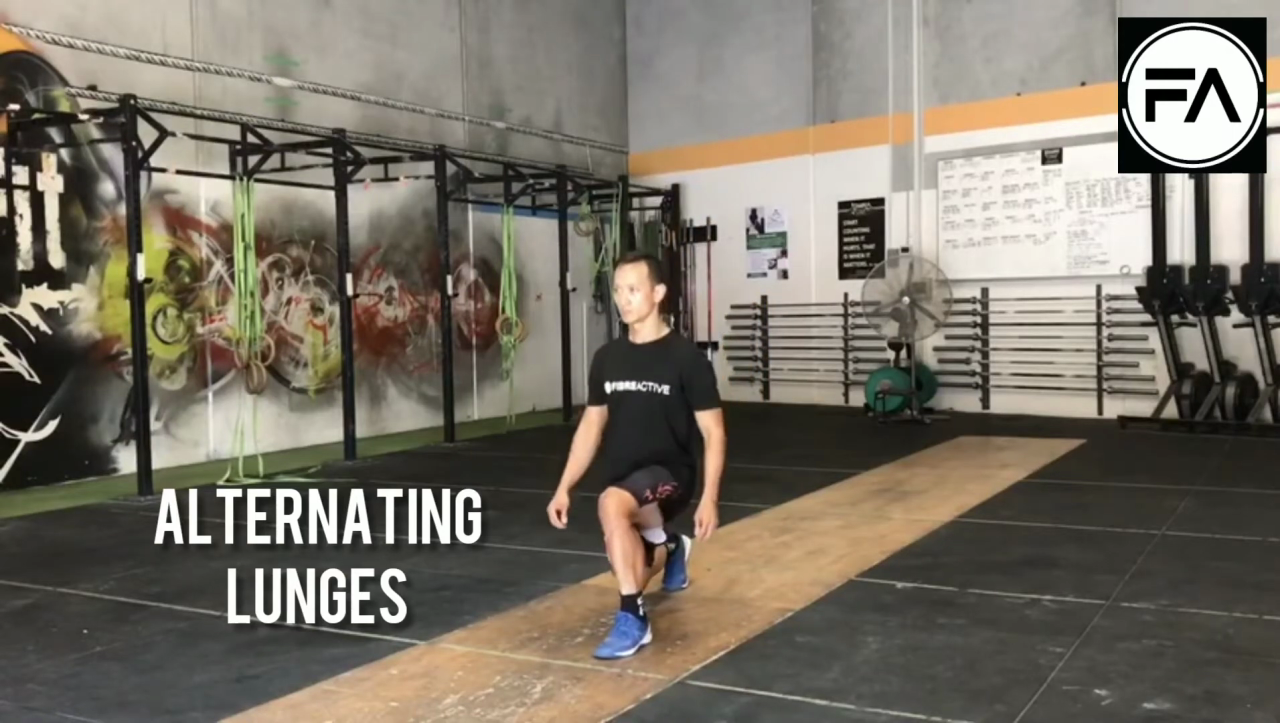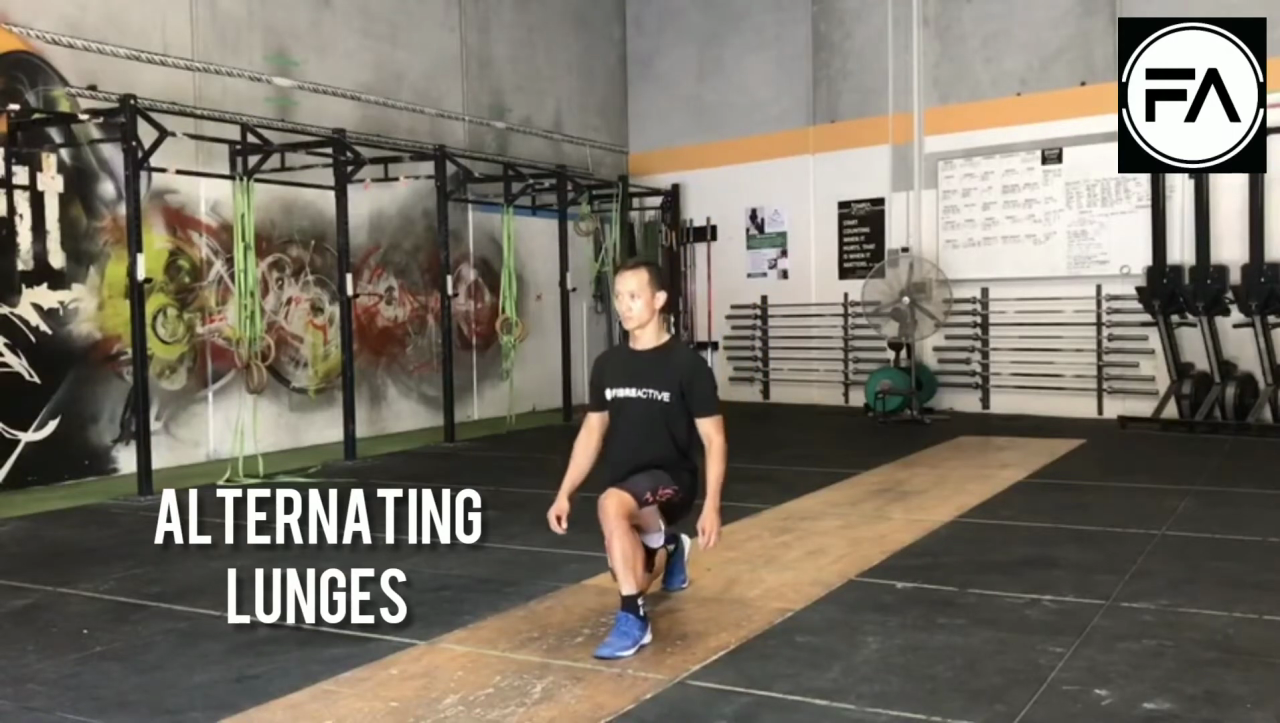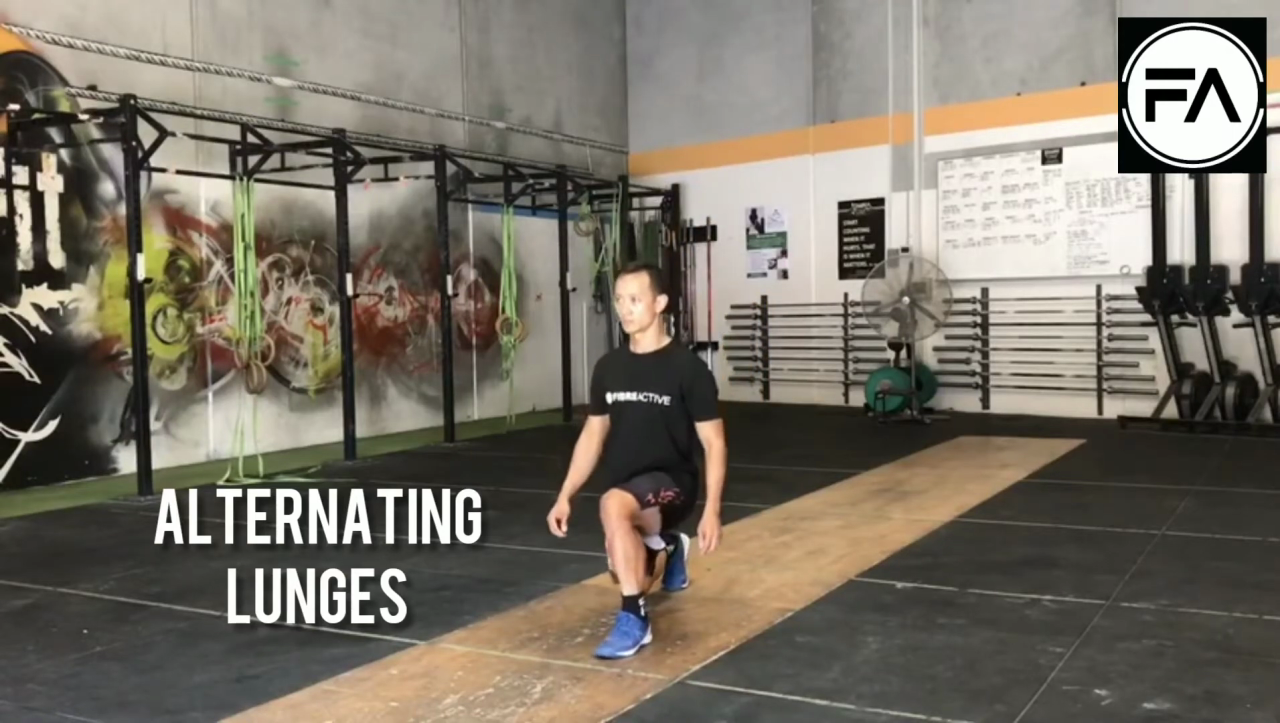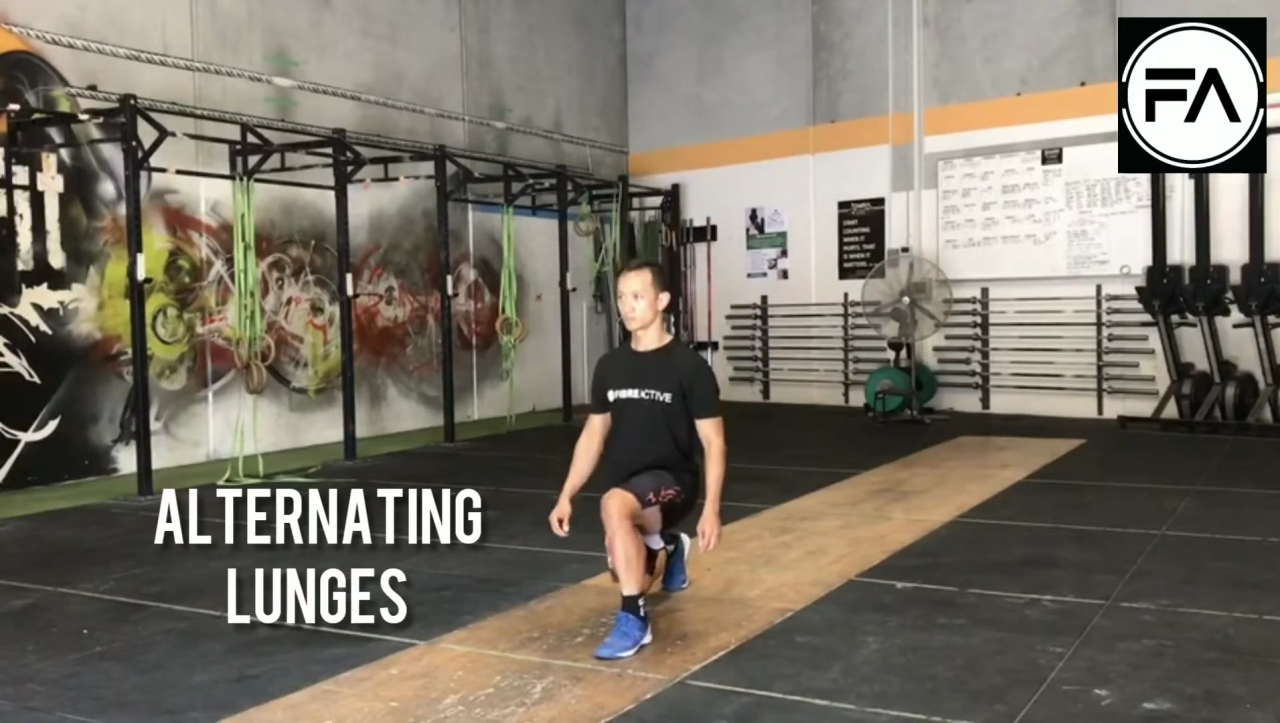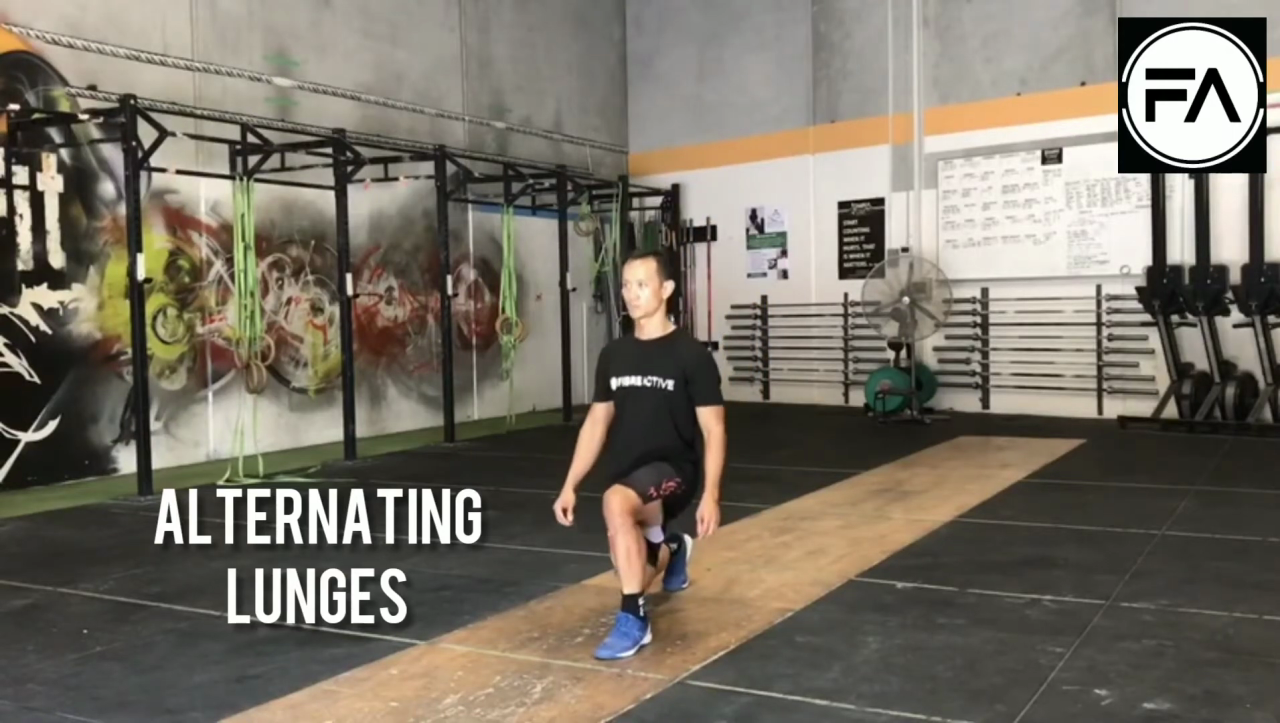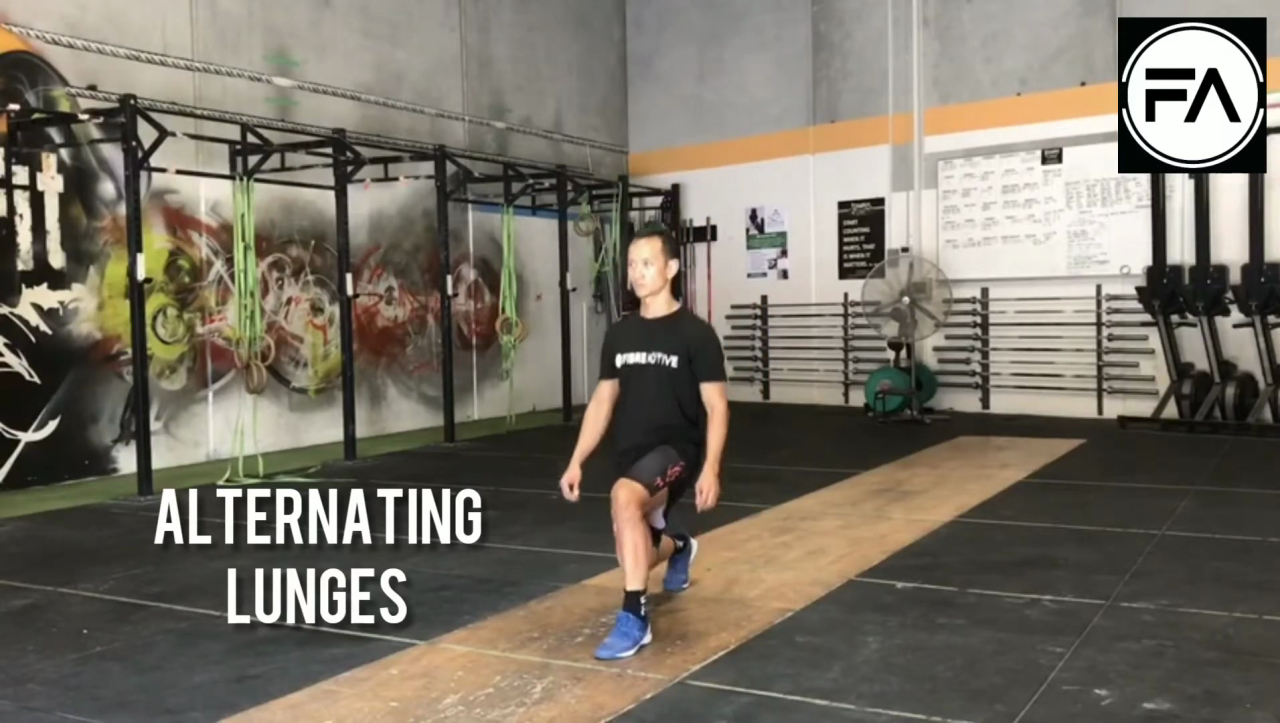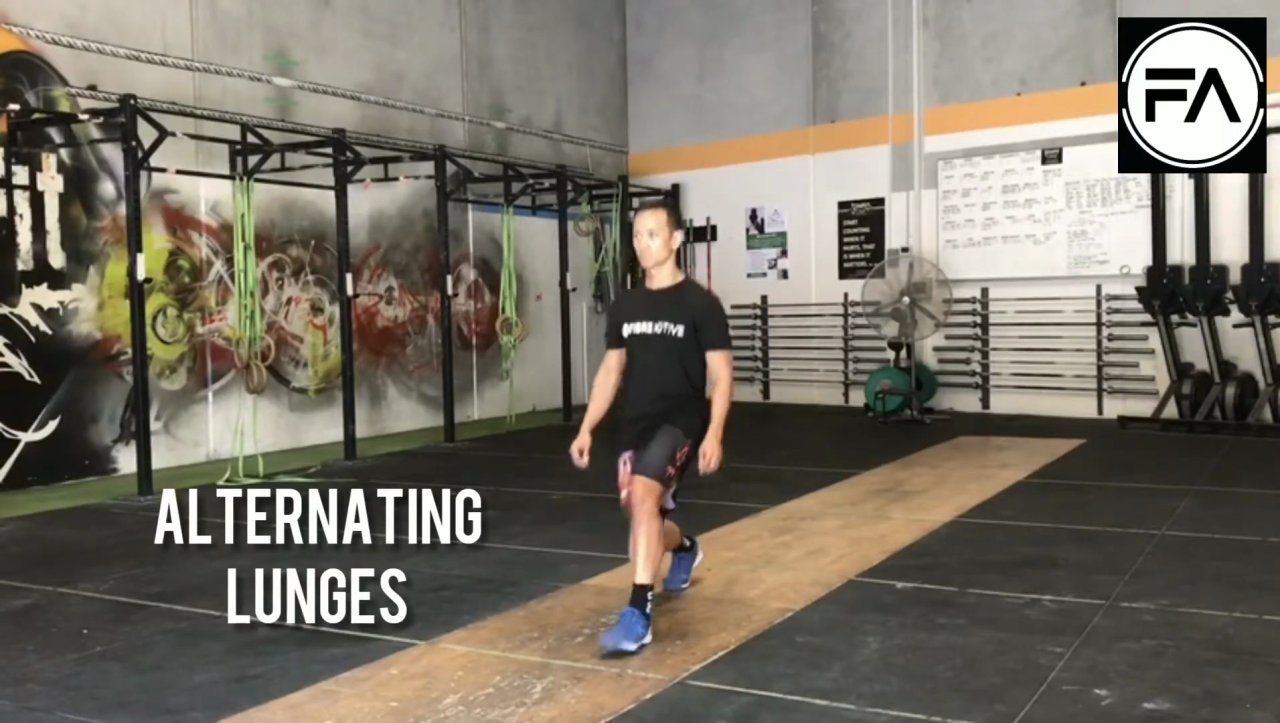
dt=0.1s
person 1, frame 1
left shoulder: (686, 359)
right shoulder: (607, 358)
left elbow: (713, 433)
right elbow: (592, 425)
left wrist: (709, 499)
right wrist: (564, 487)
left hip: (670, 472)
right hip: (624, 476)
left knee: (611, 505)
right knee: (631, 570)
left ankle: (632, 620)
right ankle: (672, 548)
person 1, frame 2
left shoulder: (687, 365)
right shoulder: (607, 364)
left elbow: (714, 439)
right elbow: (592, 432)
left wrist: (712, 505)
right wrist: (564, 494)
left hip: (670, 477)
right hip: (626, 485)
left knee: (610, 505)
right knee: (631, 576)
left ankle: (633, 620)
right ankle: (670, 546)
person 1, frame 3
left shoulder: (688, 369)
right shoulder: (608, 367)
left elbow: (714, 443)
right elbow: (593, 435)
left wrist: (712, 510)
right wrist: (564, 497)
left hip: (672, 480)
right hip: (628, 485)
left knee: (613, 506)
right knee: (630, 577)
left ankle: (633, 620)
right ankle: (670, 546)
person 1, frame 4
left shoulder: (689, 367)
right shoulder: (610, 365)
left elbow: (713, 442)
right elbow: (594, 433)
left wrist: (712, 509)
right wrist: (566, 496)
left hip: (672, 478)
right hip: (627, 482)
left knee: (614, 506)
right knee: (632, 577)
left ankle: (633, 621)
right ankle: (671, 546)
person 1, frame 5
left shoulder: (691, 356)
right shoulder: (613, 355)
left elbow: (713, 430)
right elbow: (597, 422)
left wrist: (711, 496)
right wrist: (569, 485)
left hip: (673, 469)
right hip: (628, 473)
left knee: (615, 504)
right knee: (634, 572)
left ankle: (633, 620)
right ankle: (672, 546)
person 1, frame 6
left shoulder: (694, 332)
right shoulder: (620, 332)
left elbow: (716, 406)
right elbow: (603, 398)
left wrist: (711, 470)
right wrist: (578, 459)
left hip: (673, 447)
right hip: (629, 453)
left knee: (627, 502)
right knee: (639, 550)
left ankle: (633, 618)
right ankle: (679, 547)
person 1, frame 7
left shoulder: (700, 303)
right shoulder: (625, 305)
left elbow: (721, 374)
right elbow: (611, 369)
left wrist: (714, 434)
right wrist: (586, 429)
left hip: (680, 421)
right hip: (636, 426)
left knee: (642, 495)
right knee: (646, 521)
left ankle: (638, 613)
right ankle: (685, 548)
